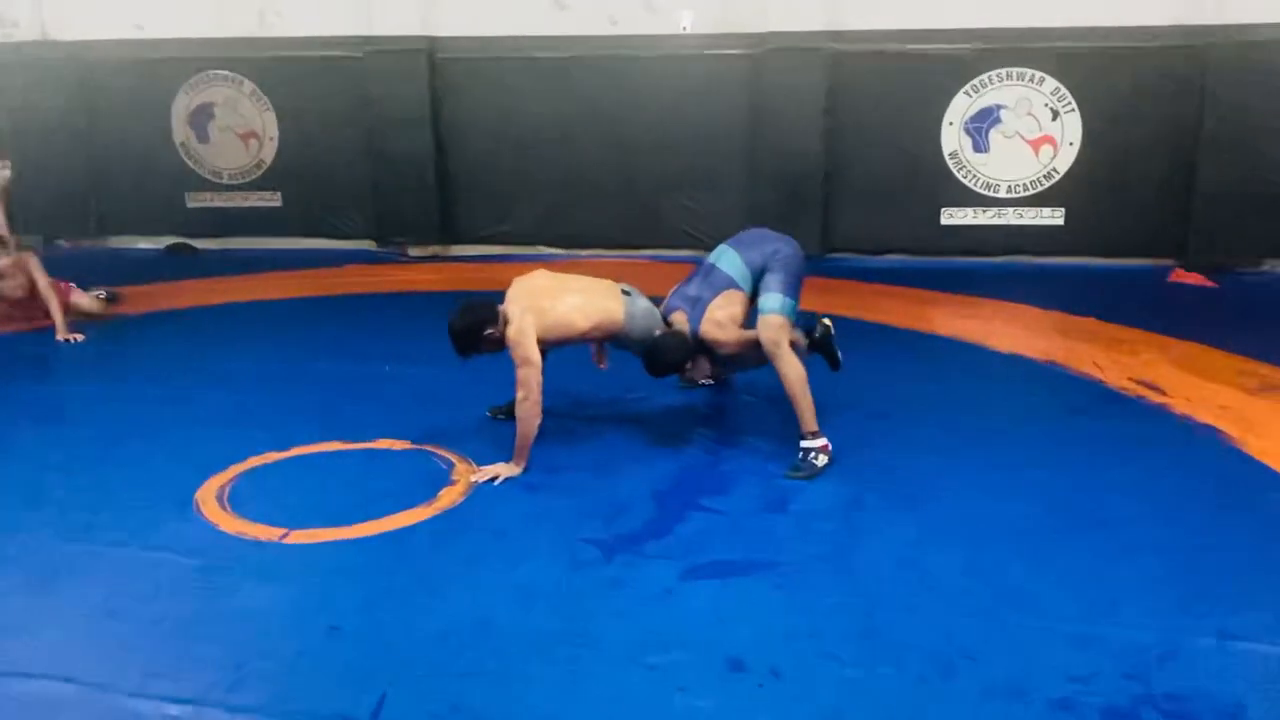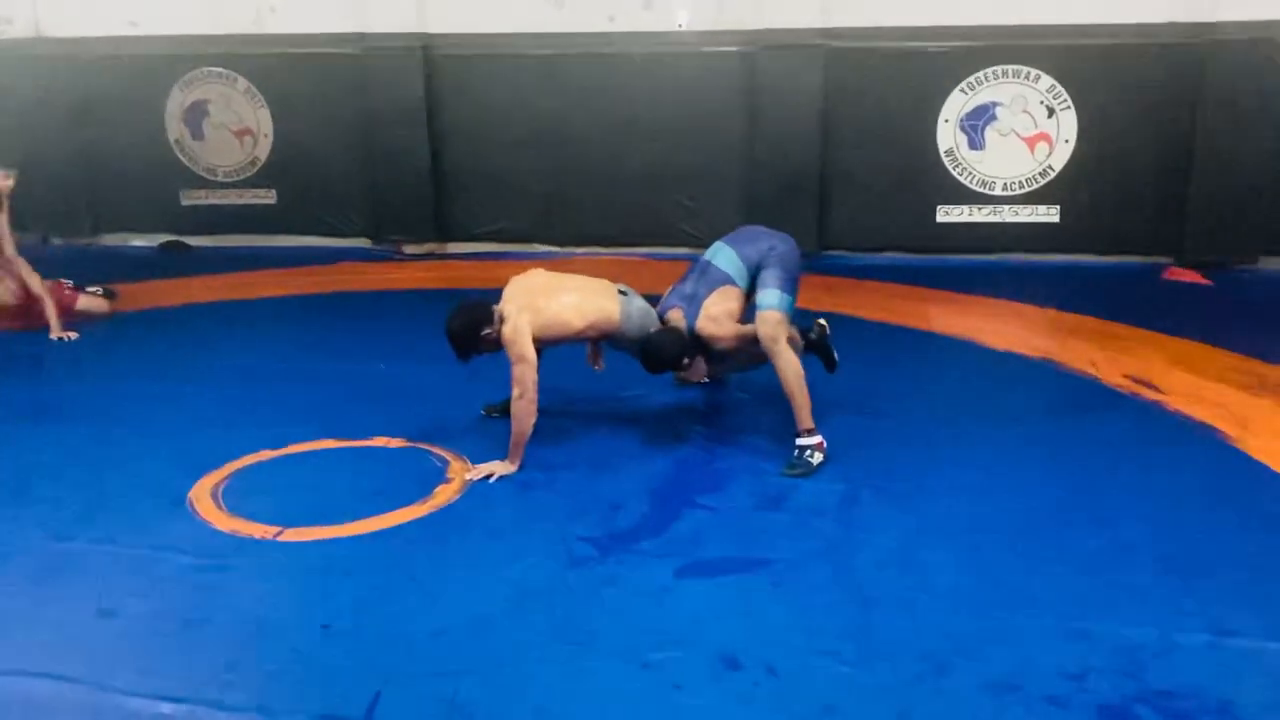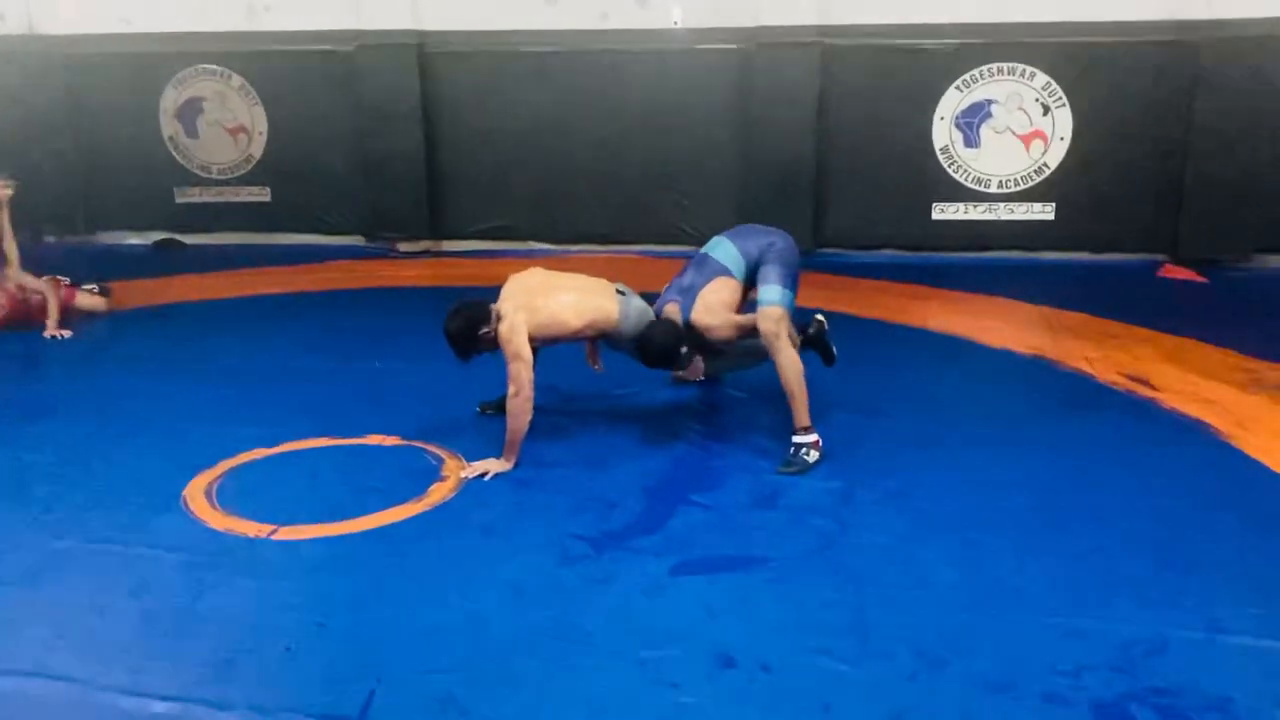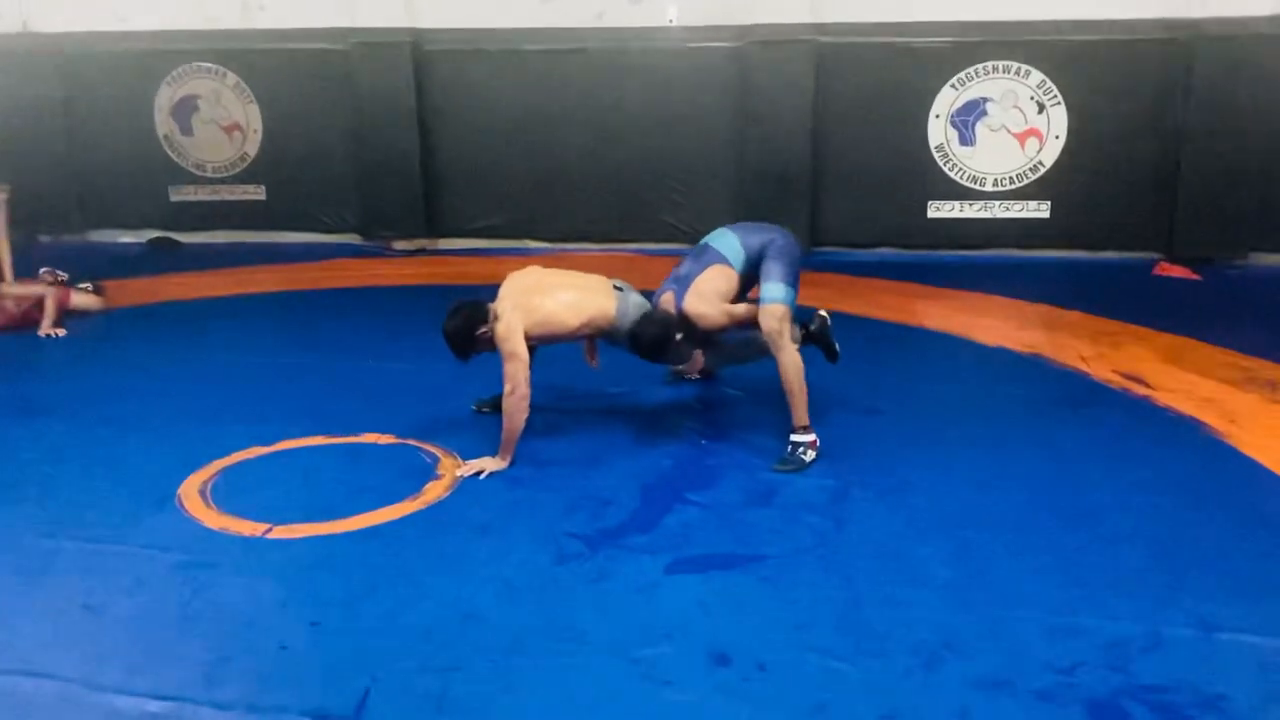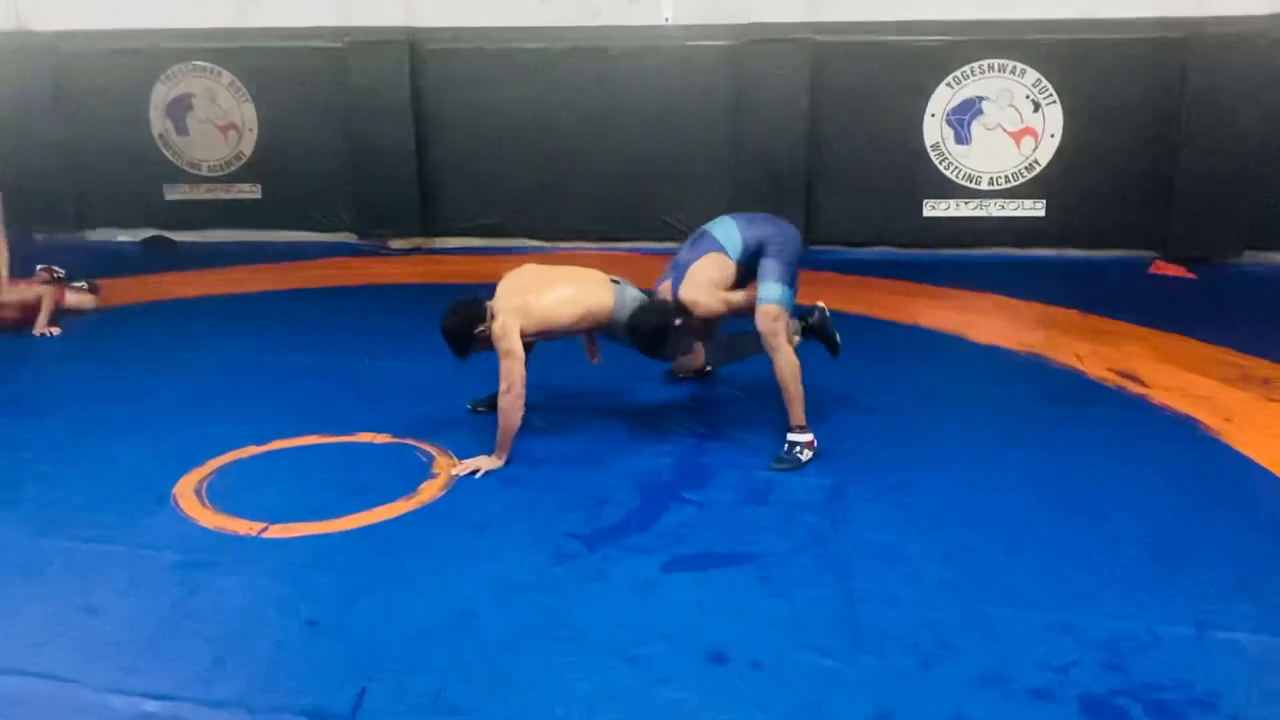
dt=0.1s
person 1, frame 1
left shoulder: (520, 332)
right shoulder: (520, 286)
left elbow: (529, 397)
left wrist: (518, 463)
left hip: (634, 324)
right hip: (622, 295)
person 1, frame 2
left shoulder: (514, 329)
right shoulder: (518, 284)
left elbow: (525, 397)
left wrist: (512, 462)
left hip: (628, 322)
right hip: (617, 294)
person 1, frame 3
left shoulder: (509, 328)
right shoulder: (516, 284)
left elbow: (521, 396)
left wrist: (507, 460)
left hip: (625, 322)
right hip: (617, 295)
person 1, frame 4
left shoulder: (508, 327)
right shoulder: (515, 280)
left elbow: (518, 394)
left wrist: (503, 458)
right wrist: (590, 338)
left hip: (624, 317)
right hip: (617, 292)
person 1, frame 5
left shoulder: (503, 325)
right shoulder: (510, 282)
left elbow: (513, 393)
left wrist: (498, 457)
right wrist: (588, 334)
left hip: (622, 313)
right hip: (612, 286)
left ankle: (800, 329)
person 2, frame 1
left shoulder: (720, 337)
right shoulder: (667, 312)
left elbow: (767, 340)
left hip: (779, 254)
right hip: (749, 244)
left knee: (774, 339)
left ankle: (815, 441)
person 2, frame 2
left shoulder: (716, 333)
right shoulder: (664, 312)
left elbow: (763, 334)
left hip: (775, 251)
right hip: (744, 241)
left knee: (770, 336)
left ankle: (810, 438)
person 2, frame 3
left shoulder: (710, 323)
right shoulder: (663, 312)
left elbow: (762, 323)
left hip: (773, 248)
right hip: (741, 243)
left knee: (772, 331)
left ankle: (806, 436)
person 2, frame 4
left shoulder: (703, 313)
right shoulder: (660, 304)
left elbow: (756, 312)
left hip: (775, 245)
right hip: (739, 239)
left knee: (773, 330)
left ankle: (804, 435)
person 2, frame 5
left shoulder: (700, 302)
right shoulder: (662, 299)
left elbow: (752, 300)
right wrist: (698, 351)
left hip: (775, 237)
right hip: (741, 231)
left knee: (770, 330)
left ankle: (801, 434)
